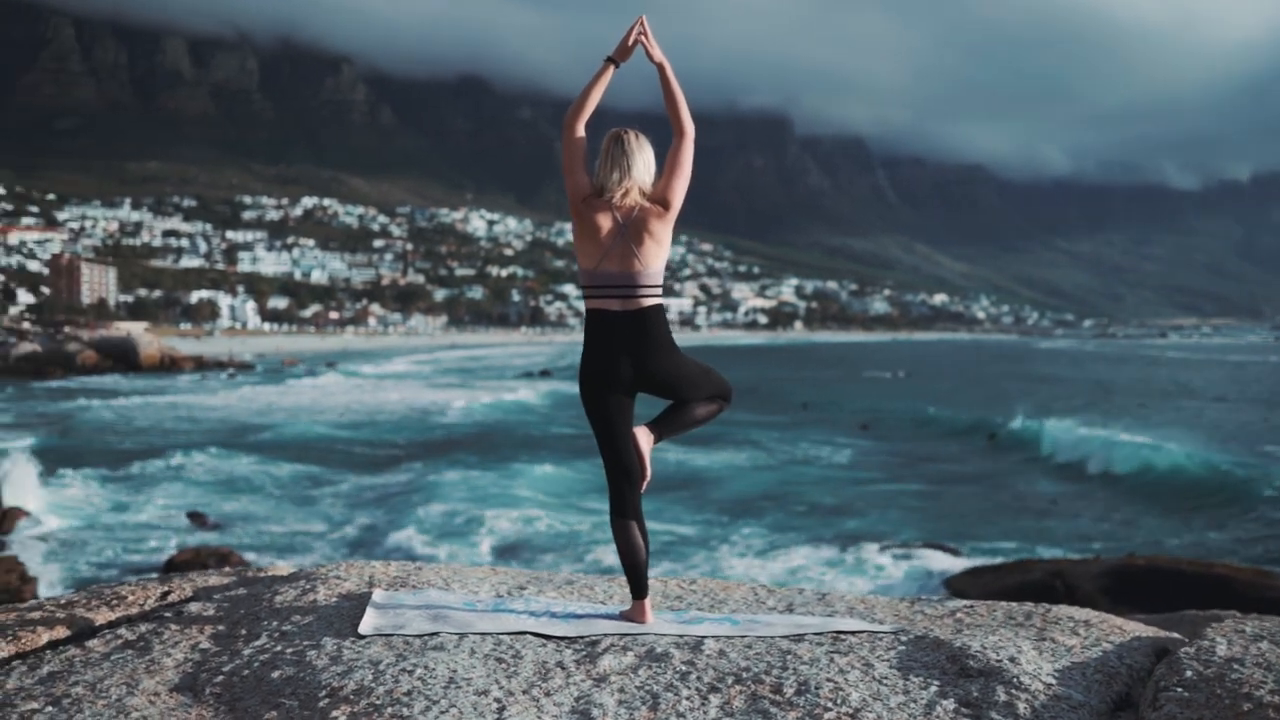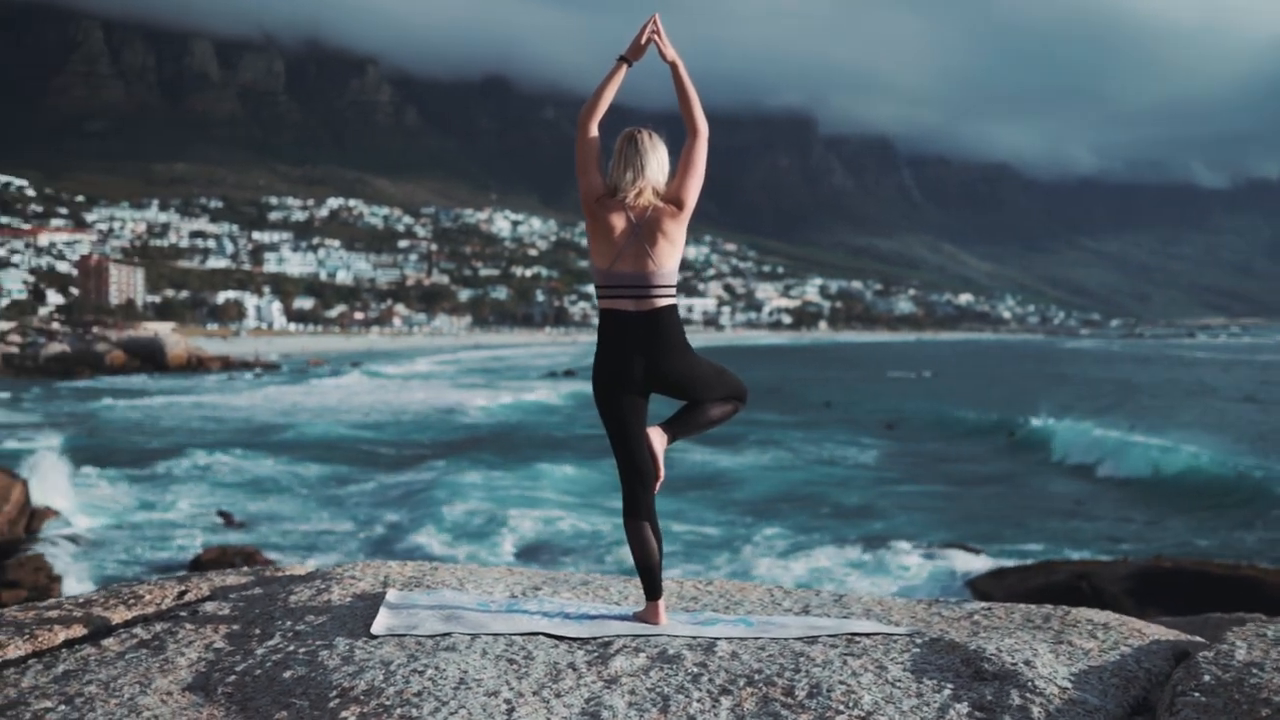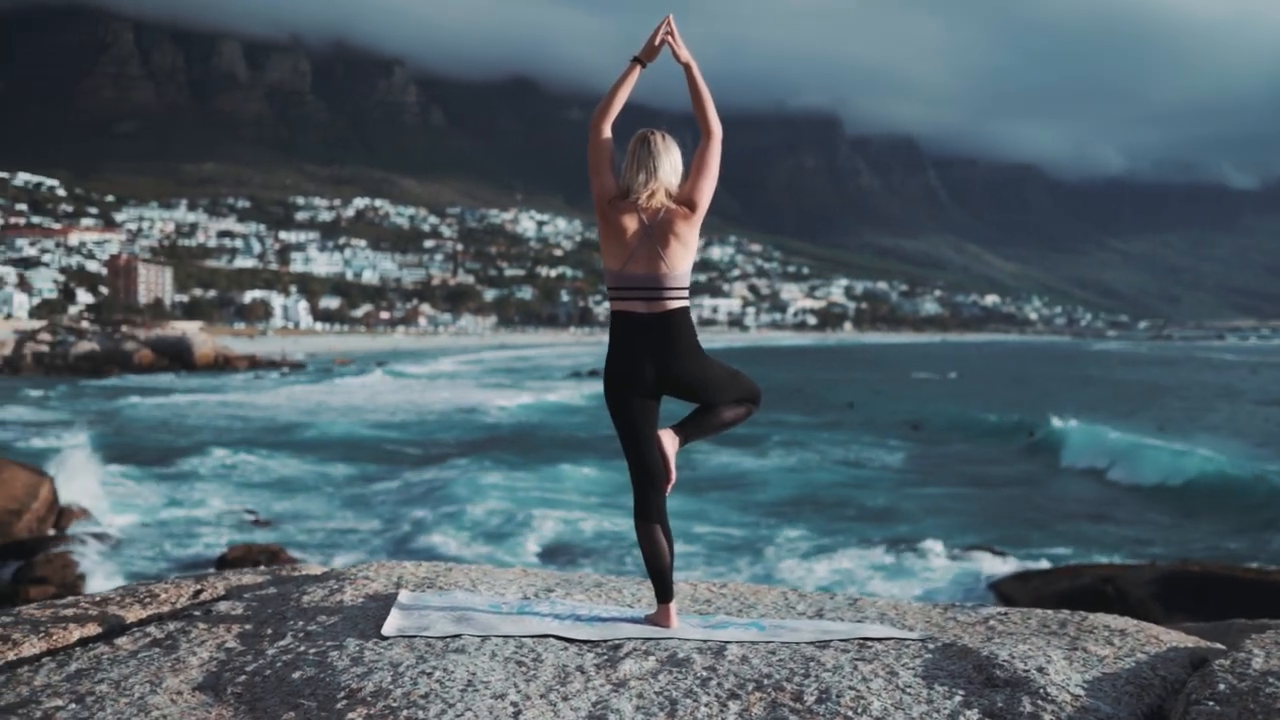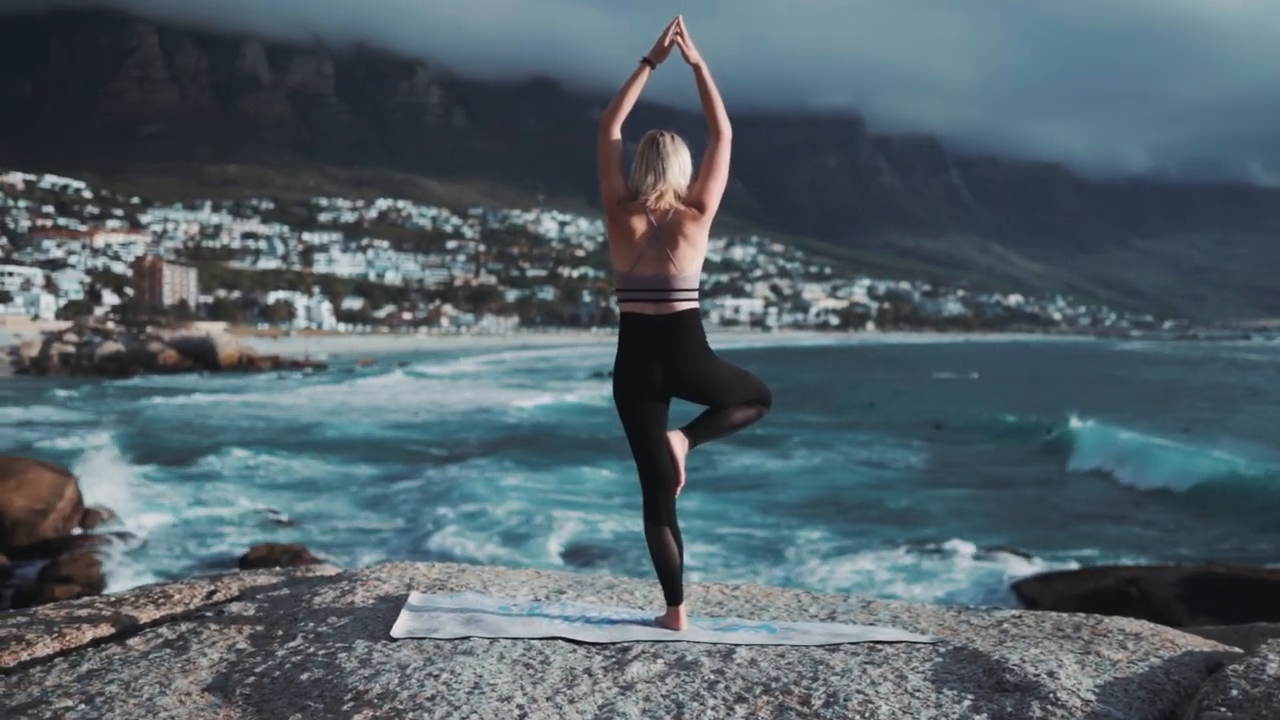
dt=0.3s
person 1, frame 1
left shoulder: (584, 212)
right shoulder: (661, 213)
left elbow: (573, 126)
right elbow: (686, 132)
left wrist: (615, 60)
right wrist: (659, 61)
left hip: (601, 358)
right hip: (653, 352)
left knee: (622, 486)
right knee: (719, 392)
left ankle: (640, 605)
right ankle: (651, 434)
person 1, frame 2
left shoulder: (598, 213)
right shoulder: (674, 214)
left elbow: (586, 126)
right elbow: (699, 131)
left wrist: (627, 59)
right wrist: (672, 60)
left hip: (614, 357)
right hip: (665, 351)
left knee: (636, 487)
right knee: (734, 393)
left ankle: (654, 607)
right ankle: (665, 435)
person 1, frame 3
left shoulder: (610, 214)
right shoulder: (687, 216)
left elbow: (599, 127)
right elbow: (714, 133)
left wrist: (641, 60)
right wrist: (687, 61)
left hip: (626, 360)
right hip: (677, 354)
left knee: (647, 490)
right knee: (747, 395)
left ankle: (665, 609)
right ankle: (676, 436)
person 1, frame 4
left shoulder: (620, 216)
right shoulder: (696, 217)
left elbow: (609, 129)
right elbow: (722, 133)
left wrist: (651, 62)
right wrist: (695, 61)
left hip: (635, 361)
right hip: (686, 356)
left knee: (656, 491)
right knee: (758, 396)
left ankle: (675, 611)
right ankle: (686, 438)
